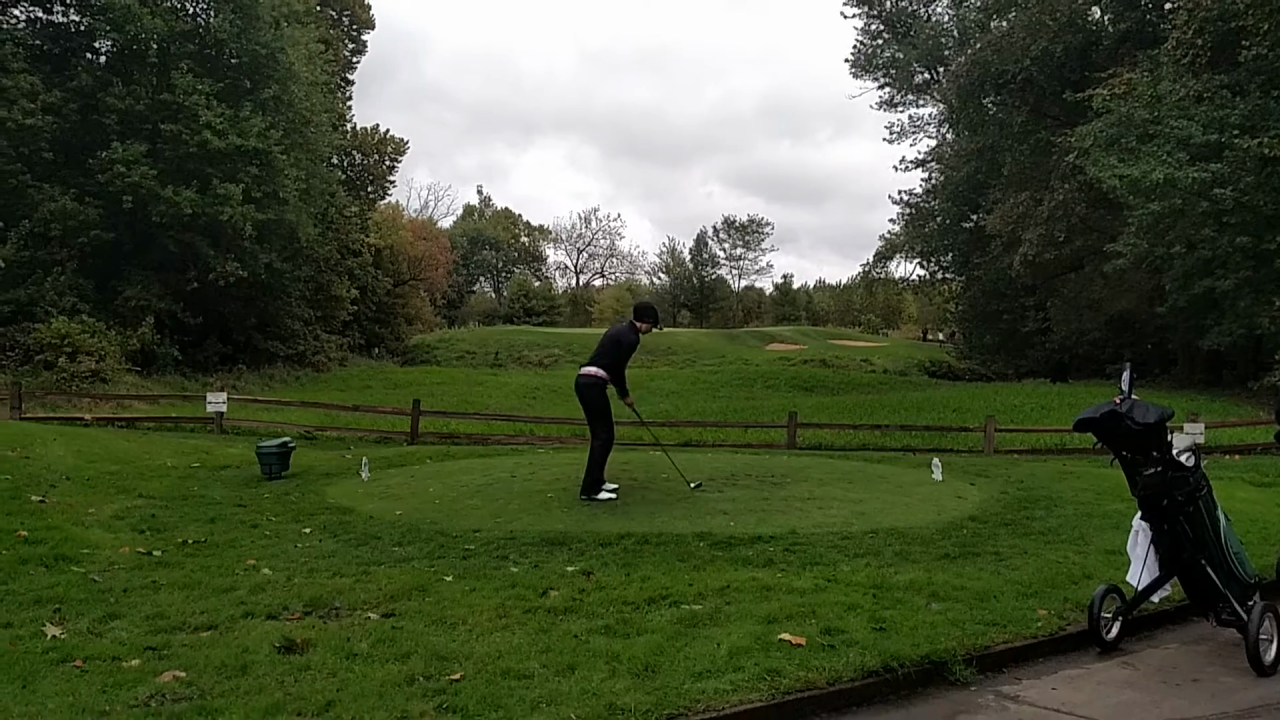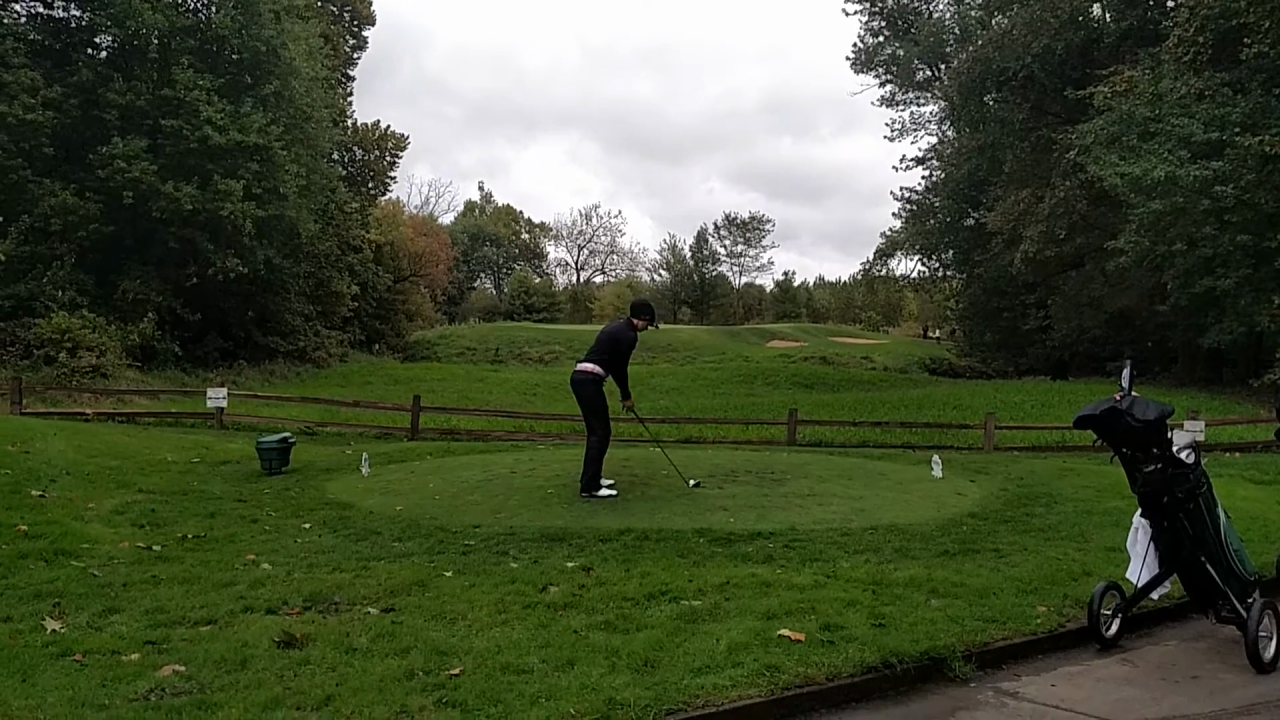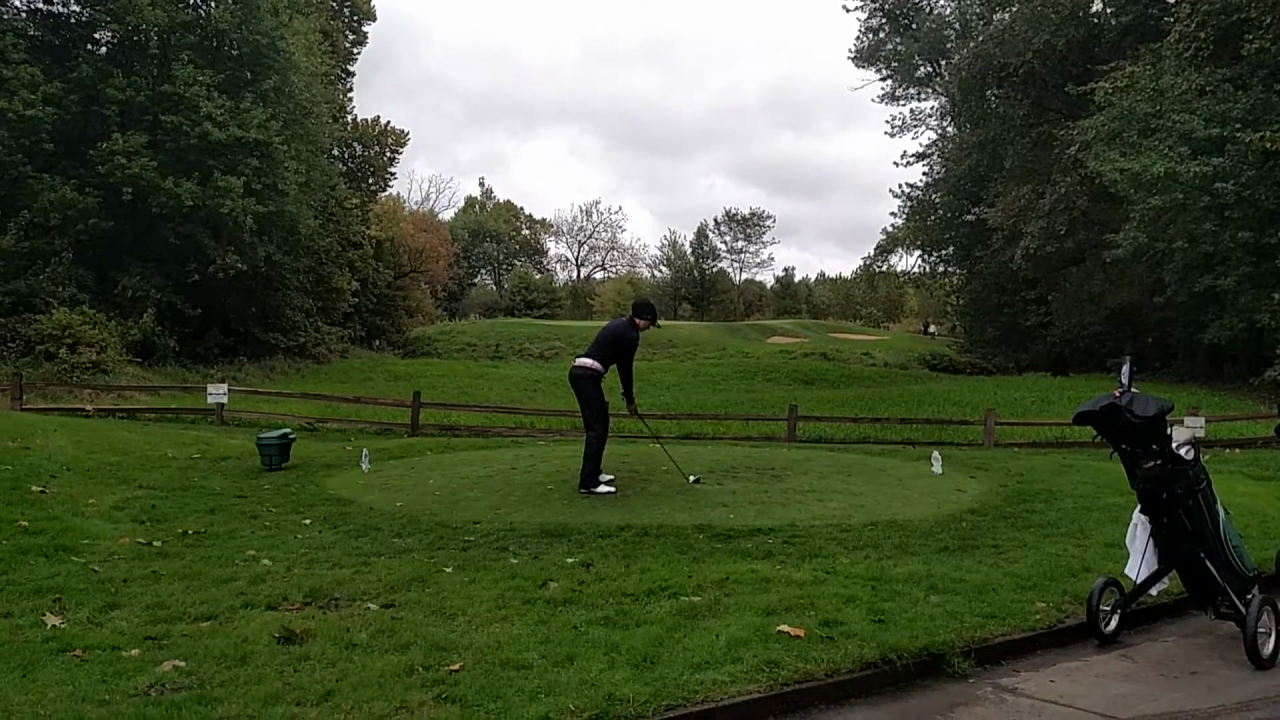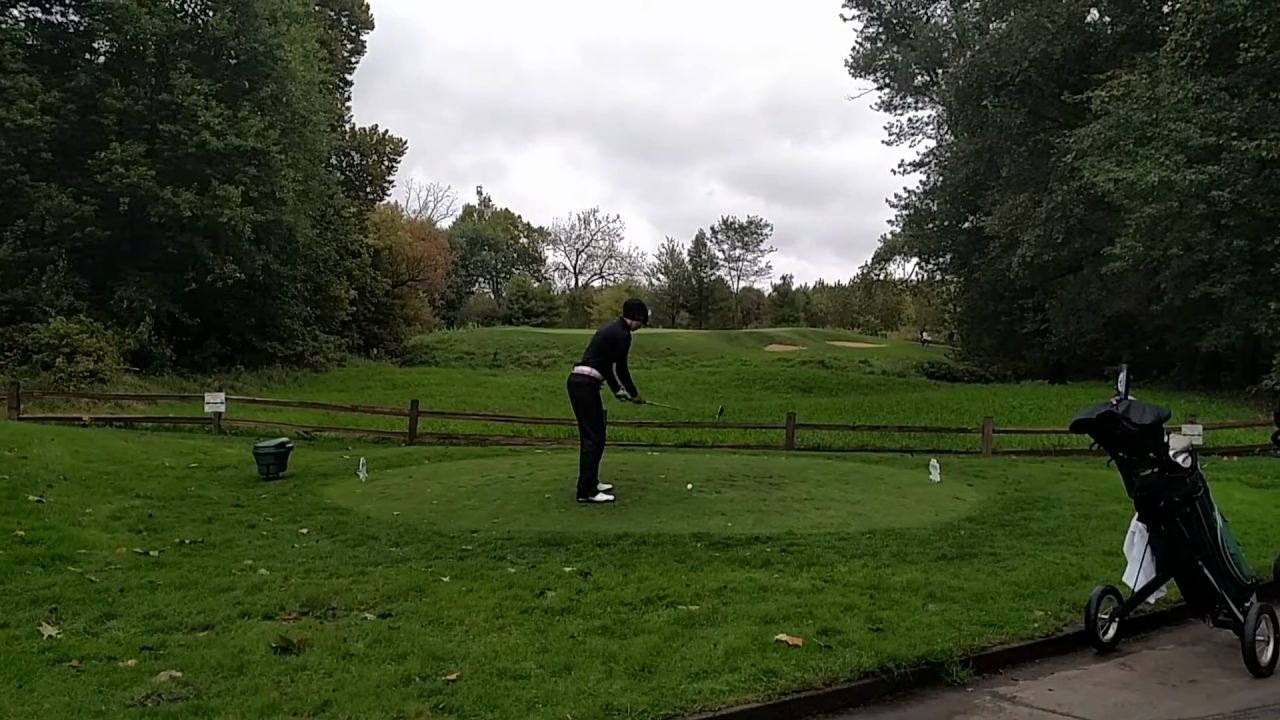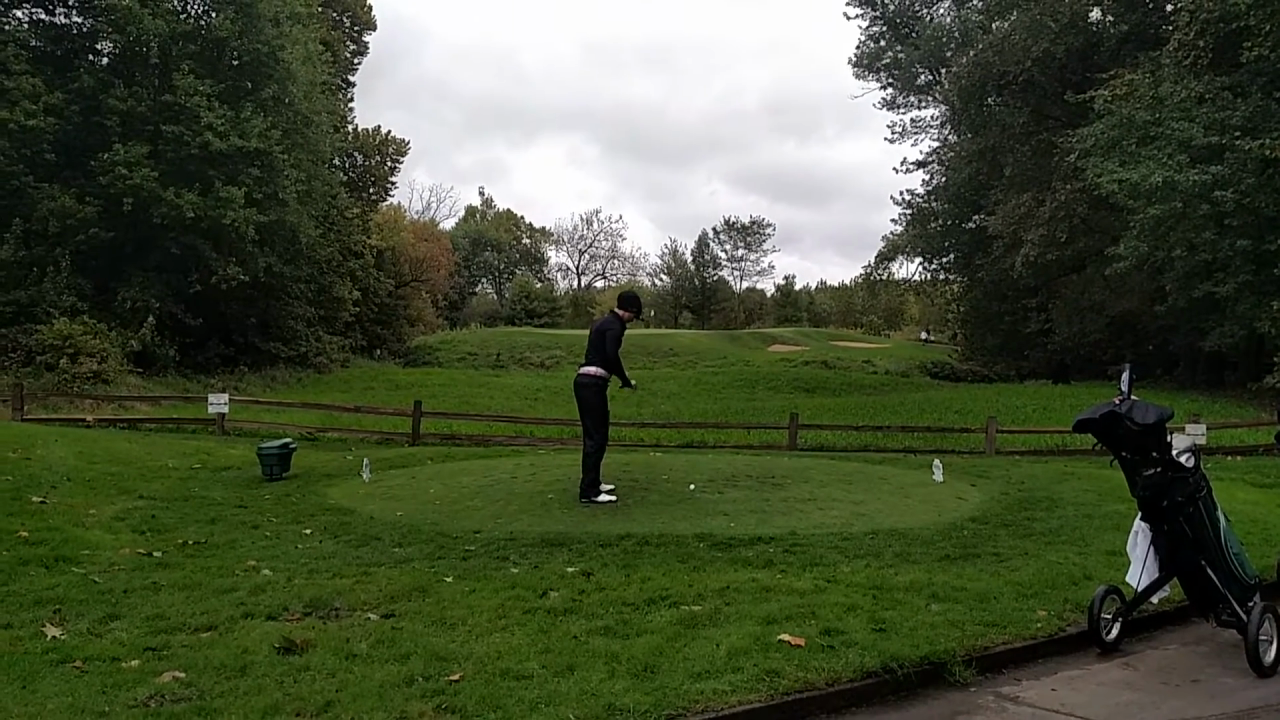
dt=0.7s
person 1, frame 1
left shoulder: (620, 329)
right shoulder: (630, 338)
right elbow: (618, 369)
left wrist: (620, 391)
right wrist: (625, 394)
left hip: (585, 380)
right hip: (593, 383)
left knee: (600, 433)
right knee: (604, 435)
left ankle: (596, 480)
right ankle: (590, 489)
person 1, frame 2
left shoulder: (617, 327)
right shoulder: (628, 335)
right elbow: (620, 367)
left wrist: (623, 392)
right wrist: (626, 396)
left hip: (581, 377)
right hip: (589, 380)
left knee: (596, 430)
right knee: (601, 432)
left ankle: (590, 478)
right ankle: (590, 486)
person 1, frame 3
left shoulder: (620, 324)
right shoulder: (630, 334)
left elbow: (621, 364)
right elbow: (626, 369)
left wrist: (629, 393)
right wrist: (630, 400)
left hip: (581, 373)
right hip: (587, 376)
left knee: (596, 426)
right knee: (598, 428)
left ankle: (592, 473)
right ankle: (588, 483)
person 1, frame 4
left shoulder: (611, 329)
right shoulder: (622, 334)
right elbow: (621, 368)
left wrist: (617, 390)
right wrist: (633, 393)
left hip: (579, 381)
right hip: (585, 384)
left knee: (592, 435)
right knee: (594, 437)
left ankle: (589, 482)
right ankle: (586, 491)
person 1, frame 5
left shoulder: (603, 321)
right shoulder: (614, 325)
right elbow: (612, 357)
left wrist: (619, 376)
right wrist: (626, 381)
left hip: (586, 380)
right hip: (593, 383)
left knee: (594, 435)
right knee: (596, 436)
left ankle: (592, 483)
right ankle: (589, 491)
